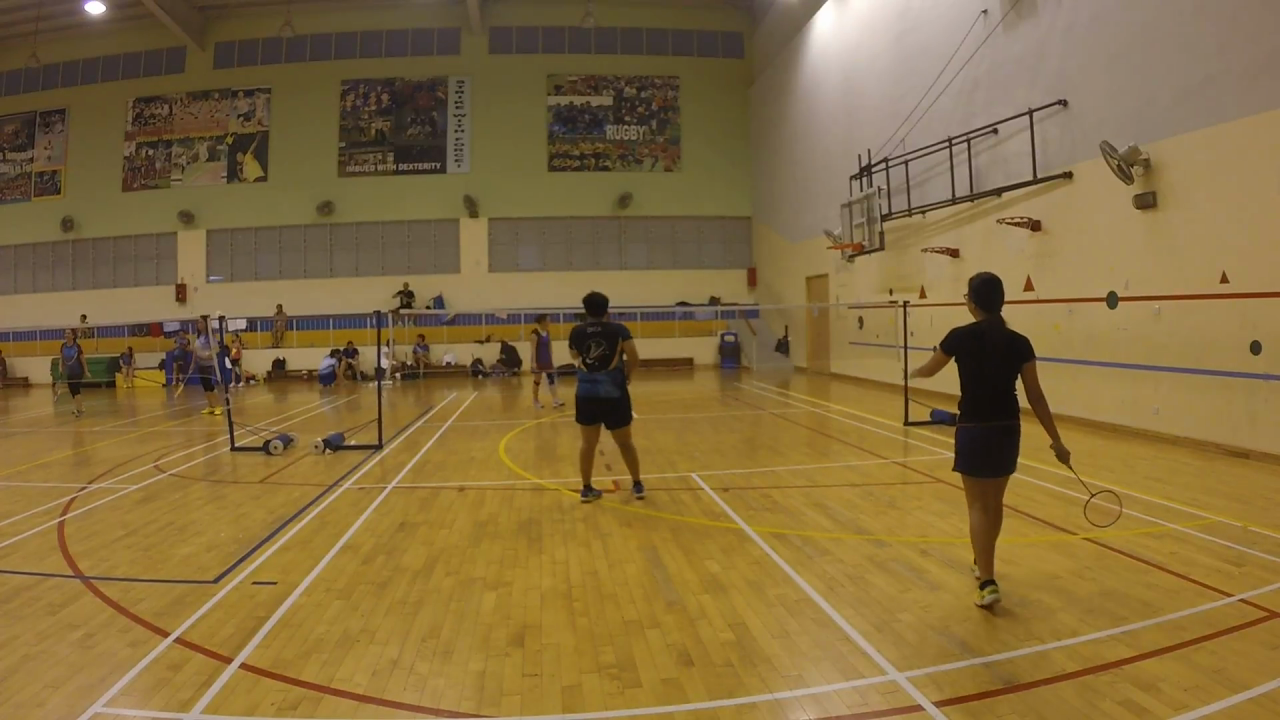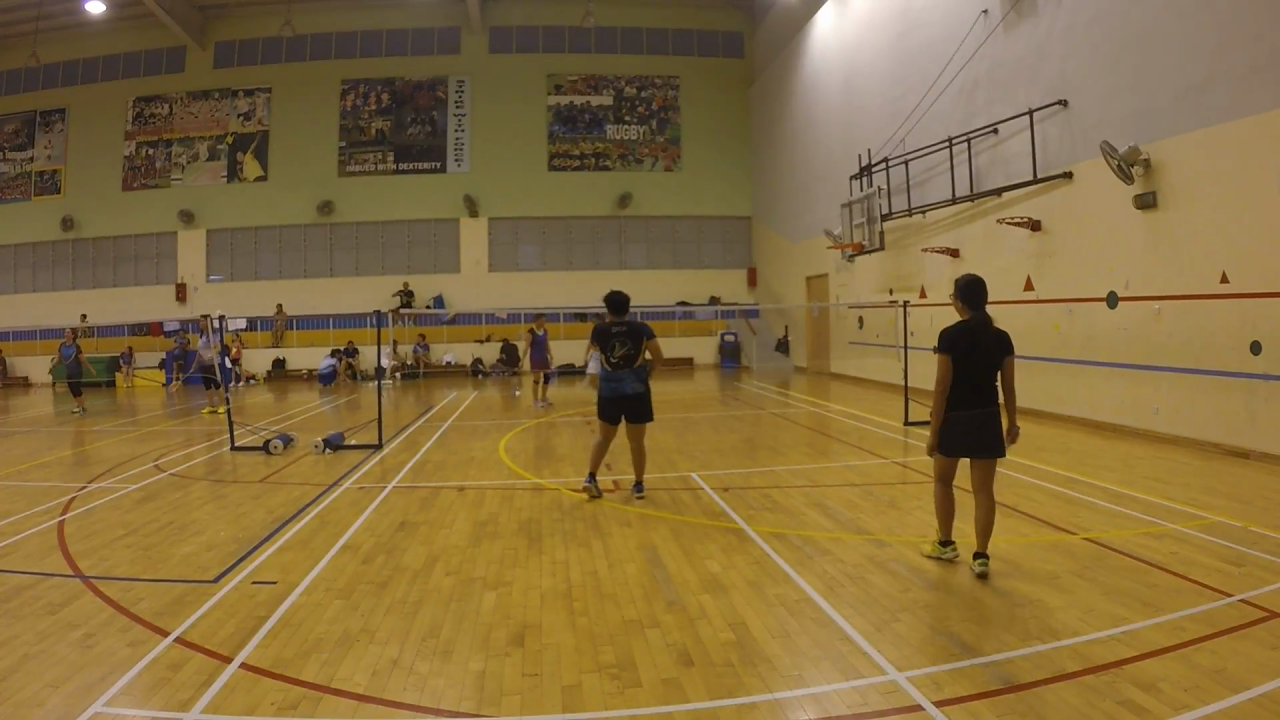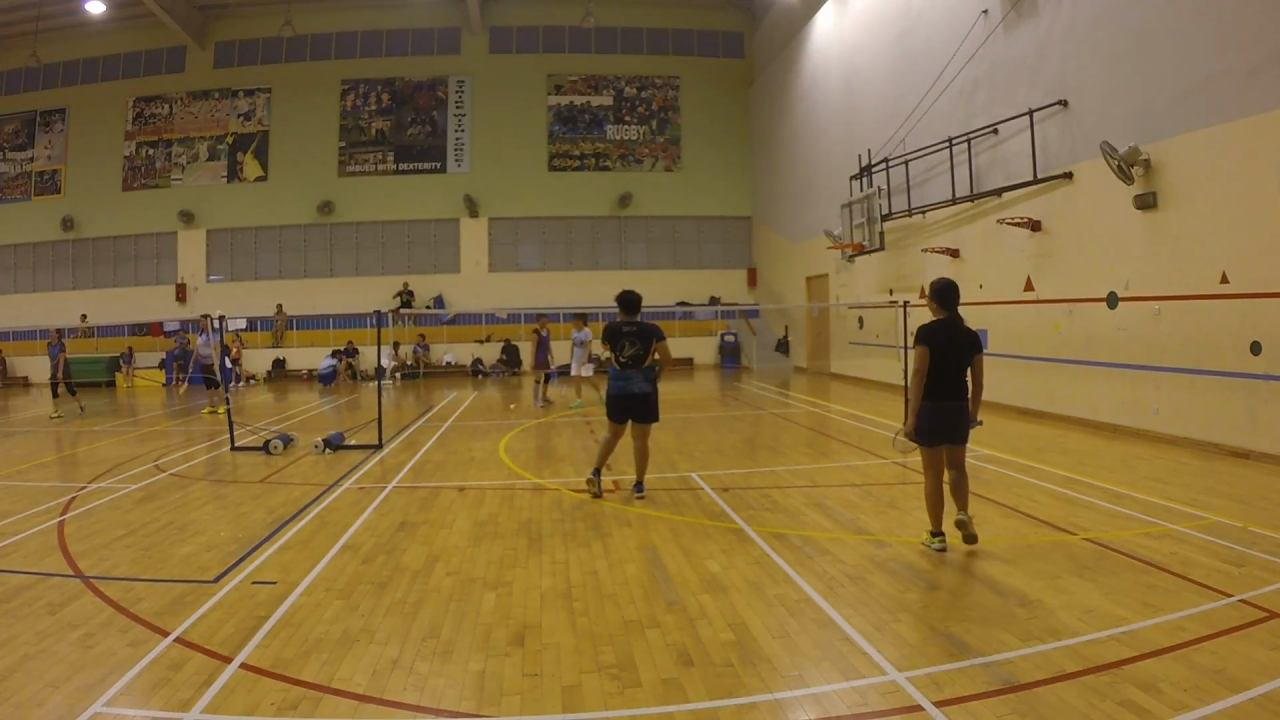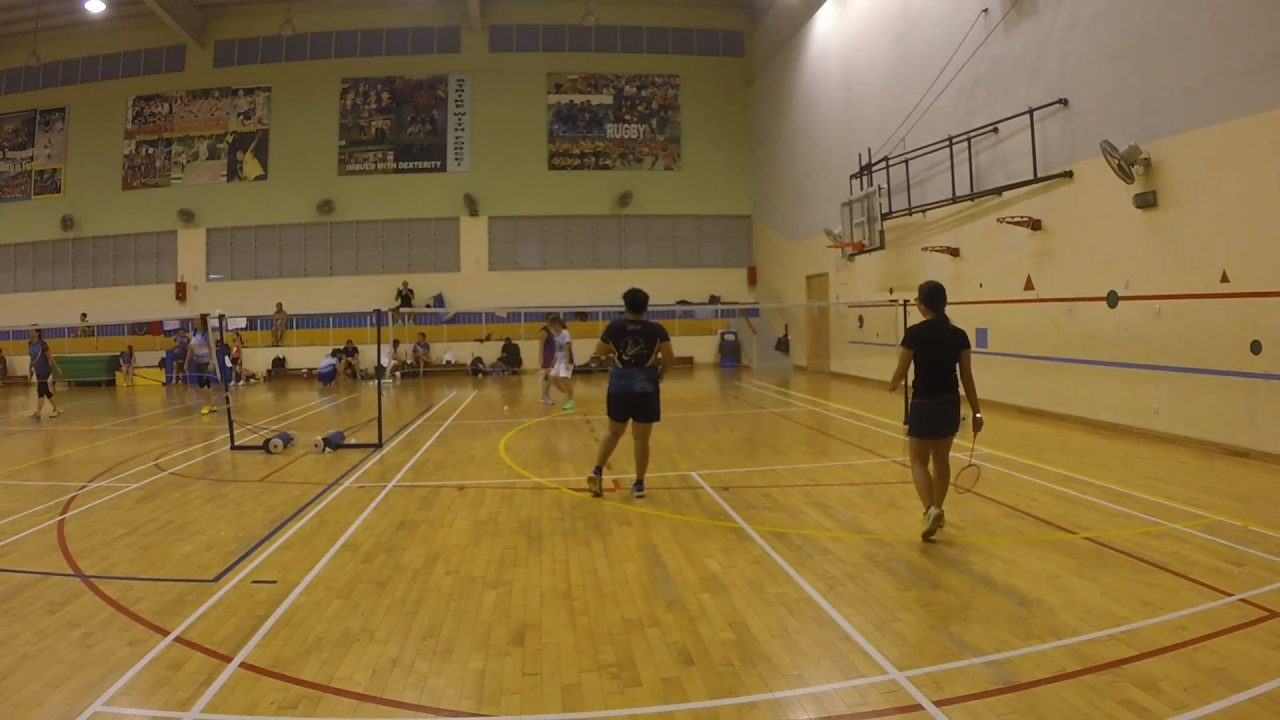
dt=0.4s
person 1, frame 1
left shoulder: (960, 337)
right shoulder: (1019, 343)
left elbow: (929, 370)
right elbow: (1035, 396)
left wrist: (914, 372)
right wrist: (1056, 440)
left hip: (974, 431)
right hip: (1007, 430)
left knee: (979, 508)
right knee: (994, 502)
left ankle: (988, 585)
right ankle: (982, 564)
person 1, frame 2
left shoulder: (950, 335)
right shoulder: (1001, 338)
left elbow: (942, 387)
right elbow: (1009, 387)
left wrist: (934, 429)
right wrist: (1012, 424)
left hip: (956, 418)
right hip: (988, 419)
left knee: (943, 481)
right knee: (984, 489)
left ankle: (945, 543)
right ankle: (981, 556)
person 1, frame 3
left shoulder: (926, 332)
right shoulder: (971, 336)
left elbow: (919, 374)
right elbow: (978, 381)
left wrist: (911, 415)
right wrist: (974, 413)
left hip: (932, 409)
right hip: (958, 410)
left knee: (933, 474)
right knee: (957, 467)
left ankle: (937, 535)
right ankle: (963, 515)
person 1, frame 4
left shoulder: (915, 333)
right shoulder: (959, 335)
left elbow: (902, 370)
right elbow: (967, 376)
left wrist: (893, 385)
right wrist: (976, 412)
left hip: (924, 404)
right hip: (950, 404)
left knee: (918, 462)
right knee: (941, 459)
left ankle: (931, 509)
right ankle: (937, 511)
person 2, frame 1
left shoulder: (577, 332)
right shoulder: (618, 330)
right elbow: (634, 358)
right wrist: (628, 374)
left hip: (586, 393)
right hip: (613, 393)
left knee: (588, 442)
right knee: (624, 442)
left ankle: (587, 488)
right ankle: (637, 485)
person 2, frame 2
left shoulder: (599, 330)
right shoulder: (641, 329)
right elbow: (658, 356)
right wrist: (650, 371)
left hip: (609, 391)
right hip: (636, 391)
left knee: (604, 437)
right knee: (636, 440)
left ankle: (591, 478)
right ankle: (639, 485)
person 2, frame 3
left shoulder: (611, 329)
right shoulder: (652, 330)
right elbow: (667, 358)
right wrist: (658, 372)
left hip: (617, 390)
right hip: (644, 391)
left knee: (613, 434)
right knee: (640, 439)
left ankle: (595, 473)
right ankle: (639, 485)
person 2, frame 4
left shoulder: (614, 327)
right shoulder: (657, 330)
left elbow: (600, 350)
right elbow: (669, 359)
right wrist: (660, 371)
left hip: (619, 388)
right hip: (646, 390)
left knee: (613, 432)
right knee: (641, 438)
left ankle: (597, 471)
right ankle: (639, 484)
